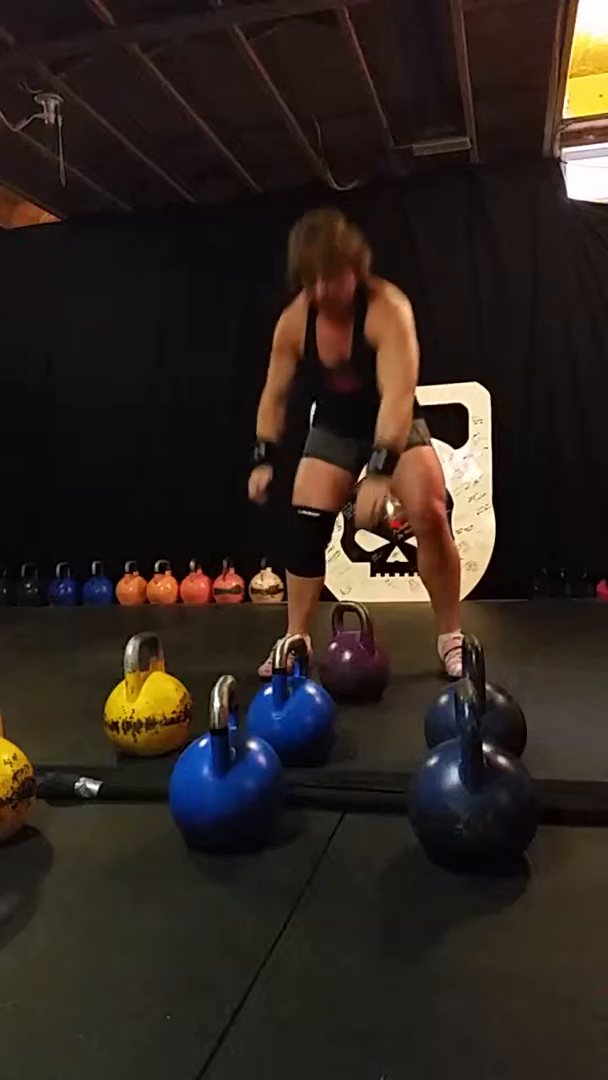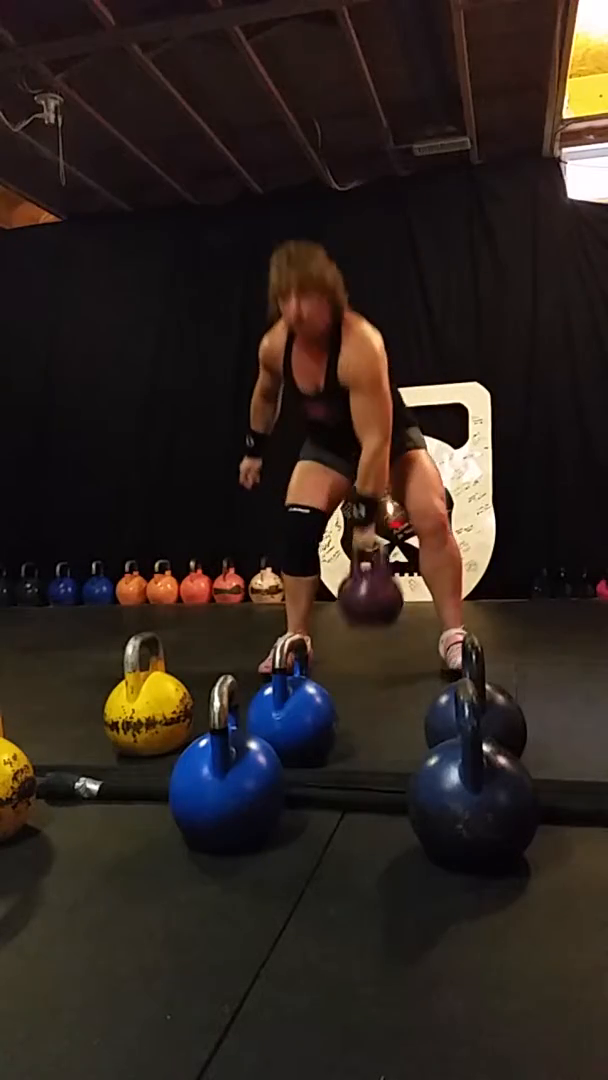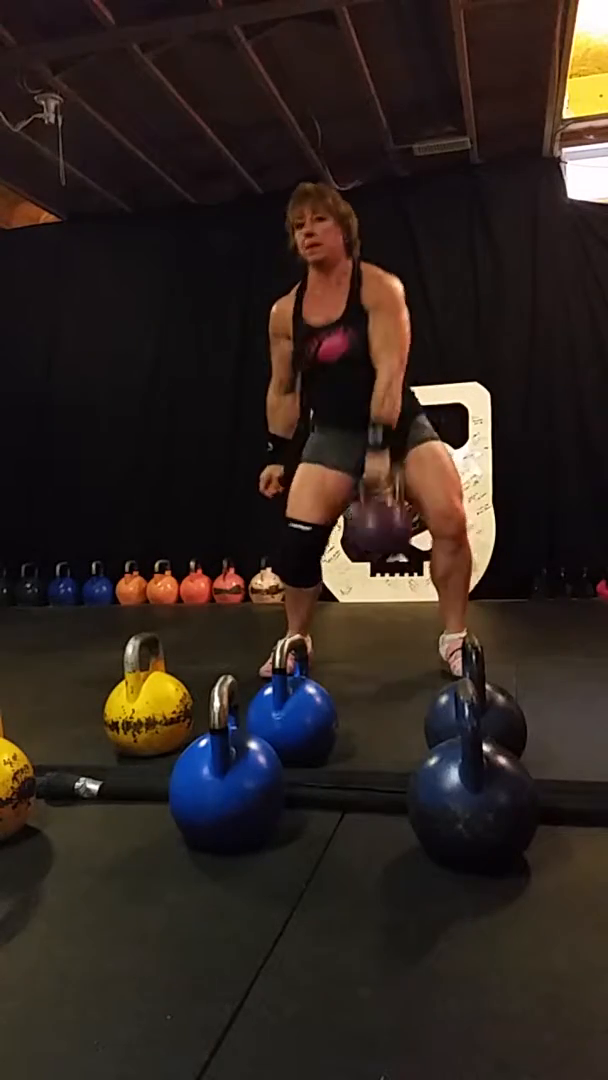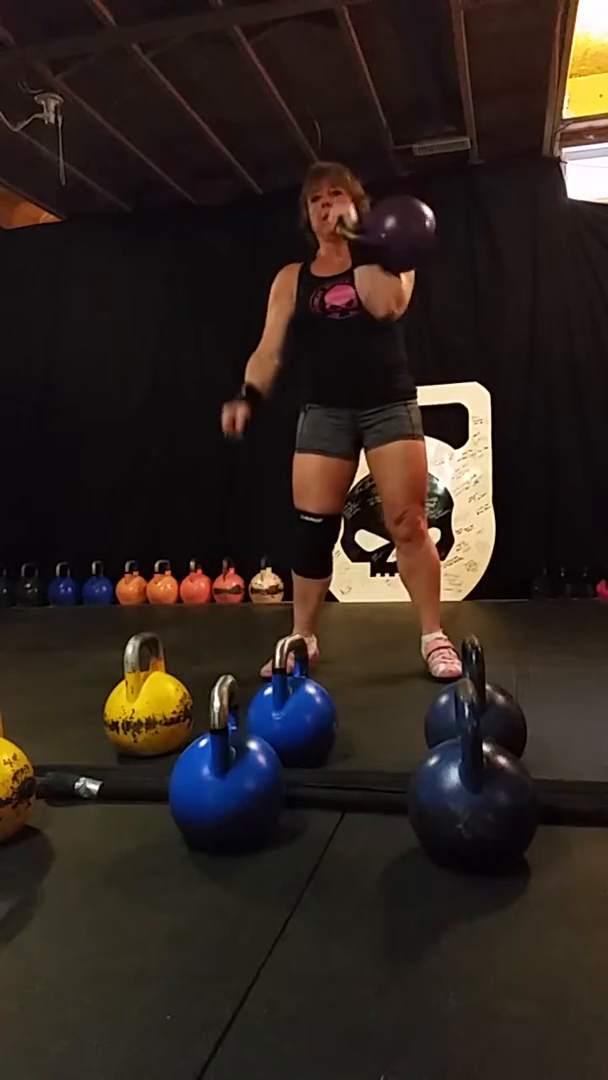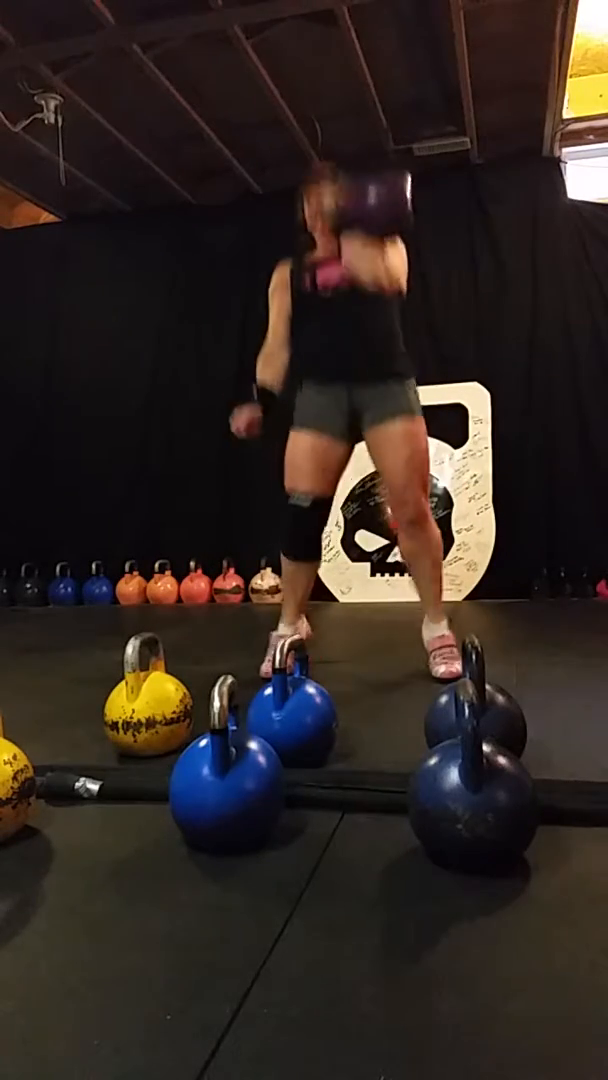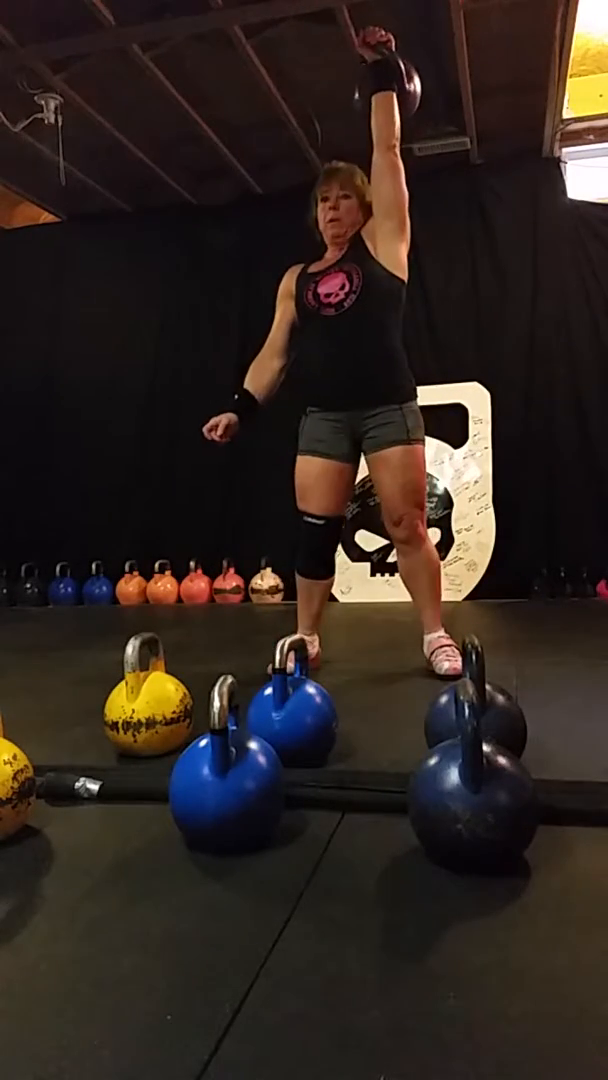
dt=0.7s
person 1, frame 1
left shoulder: (387, 309)
right shoulder: (294, 322)
left elbow: (399, 396)
right elbow: (274, 396)
left wrist: (379, 473)
right wrist: (263, 460)
left hip: (394, 429)
right hip: (333, 429)
left knee: (429, 512)
right knee: (305, 526)
left ankle: (451, 639)
person 1, frame 2
left shoulder: (360, 347)
right shoulder: (274, 346)
left elbow: (377, 444)
right elbow: (266, 397)
left wrist: (366, 521)
right wrist: (254, 451)
left hip: (390, 439)
right hip: (327, 444)
left knee: (432, 518)
right knee: (298, 524)
left ankle: (454, 638)
right ankle: (296, 641)
person 1, frame 3
left shoulder: (380, 288)
right shoulder: (284, 311)
left elbow: (391, 373)
right elbow: (283, 390)
left wrist: (380, 450)
right wrist: (275, 455)
left hip: (400, 426)
right hip: (332, 434)
left knee: (450, 520)
right knee: (297, 538)
left ankle: (454, 639)
right ankle: (296, 642)
person 1, frame 4
left shoulder: (385, 259)
right shoulder: (291, 279)
left elbow: (388, 305)
right elbow: (271, 350)
left wrist: (360, 241)
right wrist: (246, 399)
left hip: (390, 406)
right hip: (324, 412)
left knee: (407, 523)
right knee: (313, 529)
left ankle: (434, 638)
right ankle: (302, 640)
person 1, frame 5
left shoulder: (381, 248)
right shoulder: (288, 274)
left elbow: (383, 276)
right elbow: (277, 345)
left wrist: (348, 226)
right wrist: (259, 400)
left hip: (385, 388)
right hip: (321, 395)
left knee: (411, 508)
right knee: (300, 511)
left ankle: (436, 626)
right ankle: (291, 625)
person 1, frame 6
left shoulder: (383, 243)
right shoulder: (297, 279)
left elbow: (386, 151)
right elbow: (274, 351)
left wrist: (380, 72)
right wrist: (240, 406)
left hip: (387, 408)
right hip: (324, 416)
left knee: (406, 526)
right knee: (316, 531)
left ankle: (435, 635)
right ankle: (306, 639)
